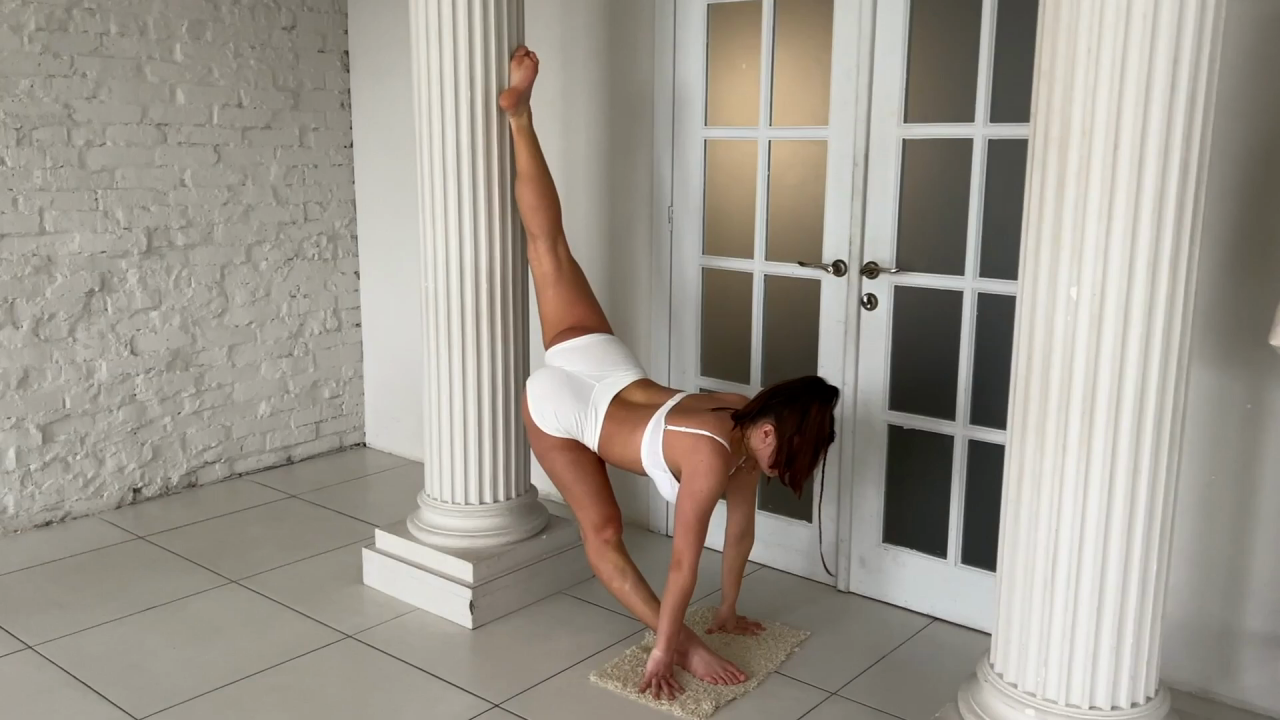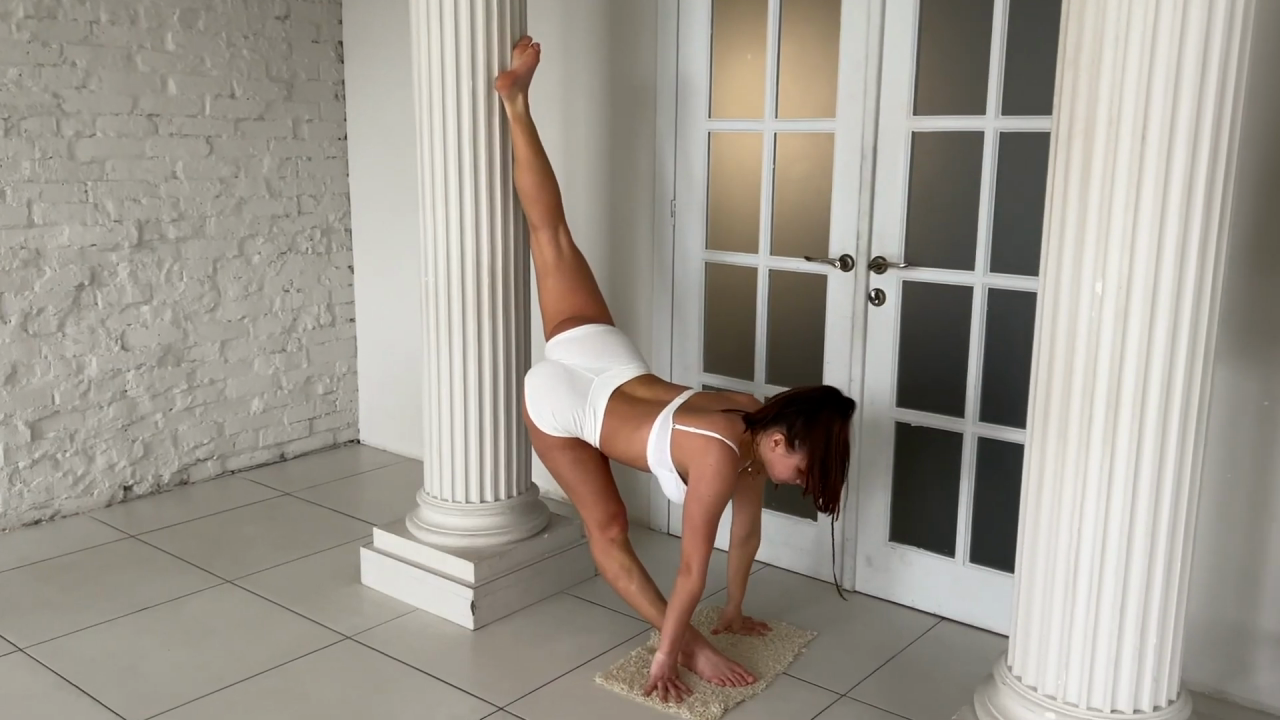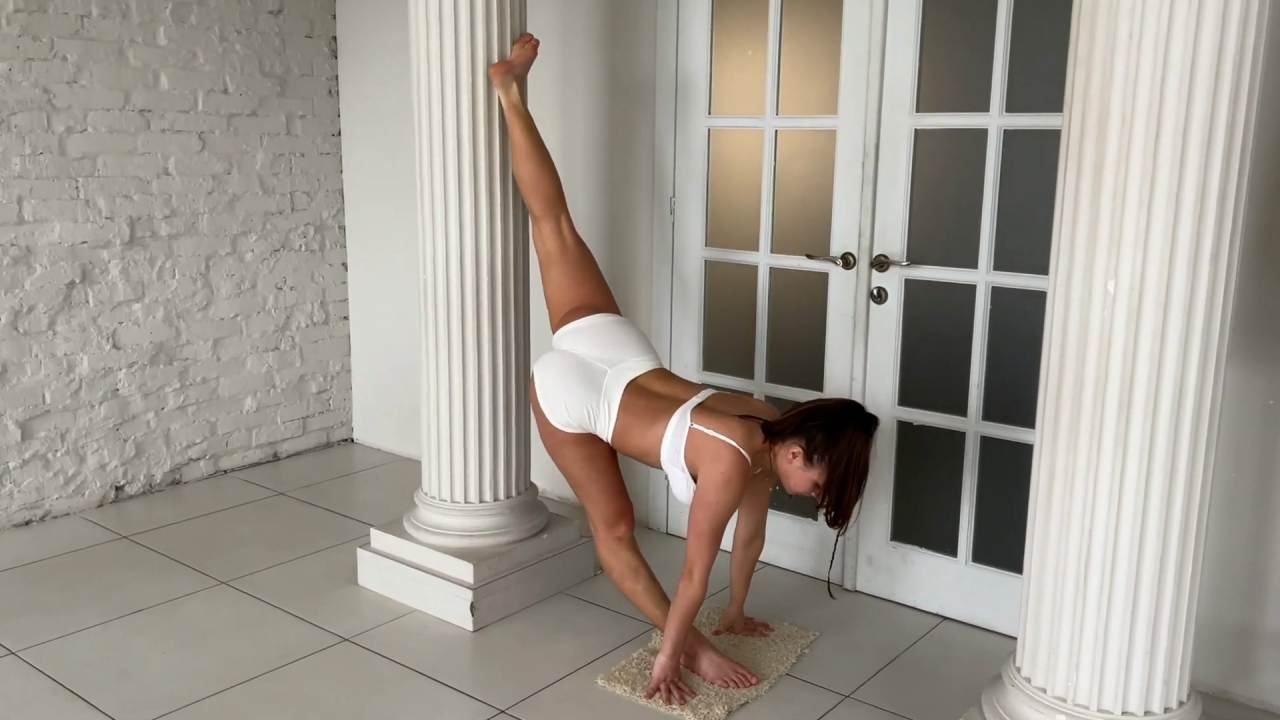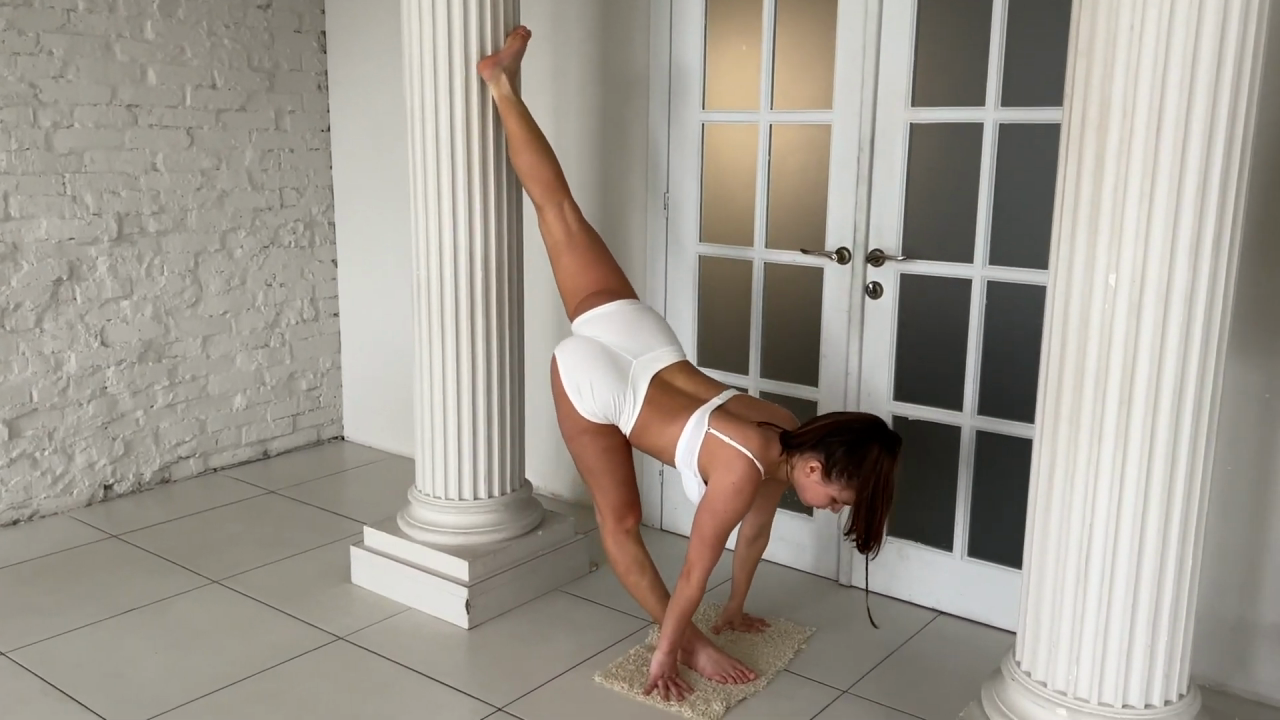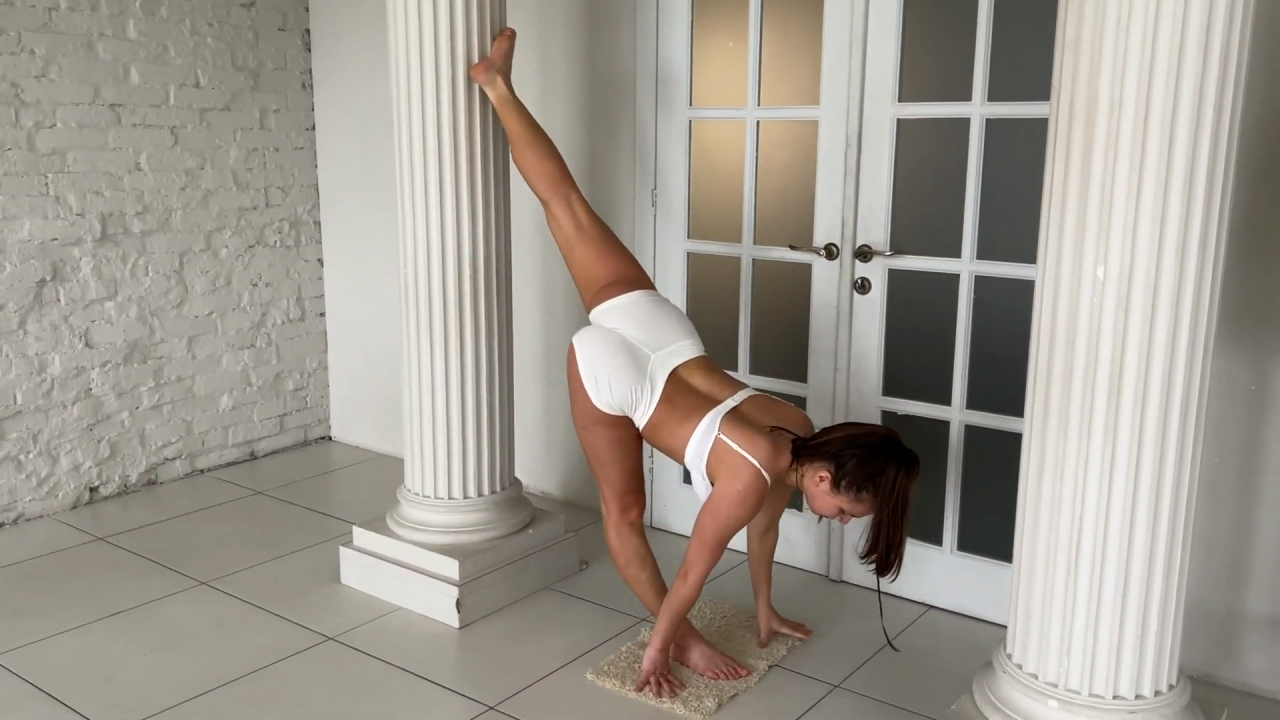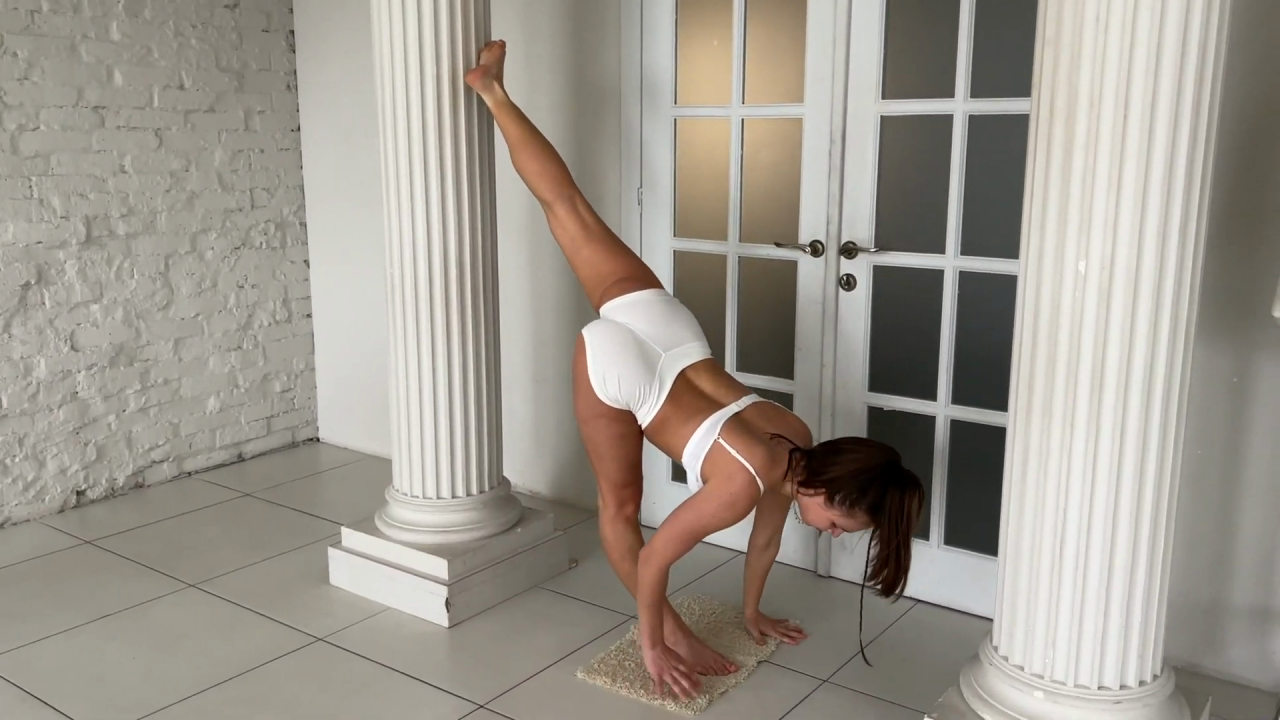
dt=0.3s
person 1, frame 1
left shoulder: (748, 429)
right shoulder: (711, 456)
left elbow: (741, 528)
right elbow: (683, 565)
left wrist: (729, 611)
right wrist: (667, 648)
left hip: (597, 365)
right hip: (557, 401)
right knee: (601, 533)
person 1, frame 2
left shoulder: (756, 427)
right shoulder: (720, 458)
left elbow: (747, 528)
right elbow: (692, 568)
left wrist: (734, 612)
right wrist: (672, 650)
left hip: (599, 356)
right hip: (557, 397)
right knee: (608, 529)
left ankle: (517, 101)
person 1, frame 3
left shoulder: (768, 431)
right shoulder: (732, 463)
left elbow: (751, 531)
right elbow: (695, 574)
left wrist: (736, 613)
right wrist: (675, 653)
left hip: (609, 347)
right hip: (571, 389)
left knee: (556, 225)
right knee: (613, 528)
left ankle: (512, 93)
person 1, frame 4
left shoulder: (788, 439)
right shoulder: (744, 470)
left elbow: (756, 530)
right elbow: (695, 572)
left wrist: (736, 609)
right wrist: (670, 652)
left hip: (629, 334)
right hip: (594, 376)
left knee: (562, 210)
right knee: (621, 519)
left ankle: (506, 83)
person 1, frame 5
left shoulder: (799, 435)
right shoulder: (750, 478)
left elbow: (765, 523)
right elbow: (692, 575)
left wrist: (765, 610)
right wrist: (663, 647)
left hip: (649, 324)
right hip: (611, 366)
right knee: (624, 514)
left ankle: (498, 85)
person 1, frame 6
left shoulder: (798, 449)
right shoulder: (743, 485)
left elbow: (766, 536)
right elbow: (653, 558)
left wrist: (752, 614)
right wrist: (655, 645)
left hip: (654, 319)
right hip: (619, 363)
left knee: (569, 206)
right knee: (619, 507)
left ankle: (494, 90)
